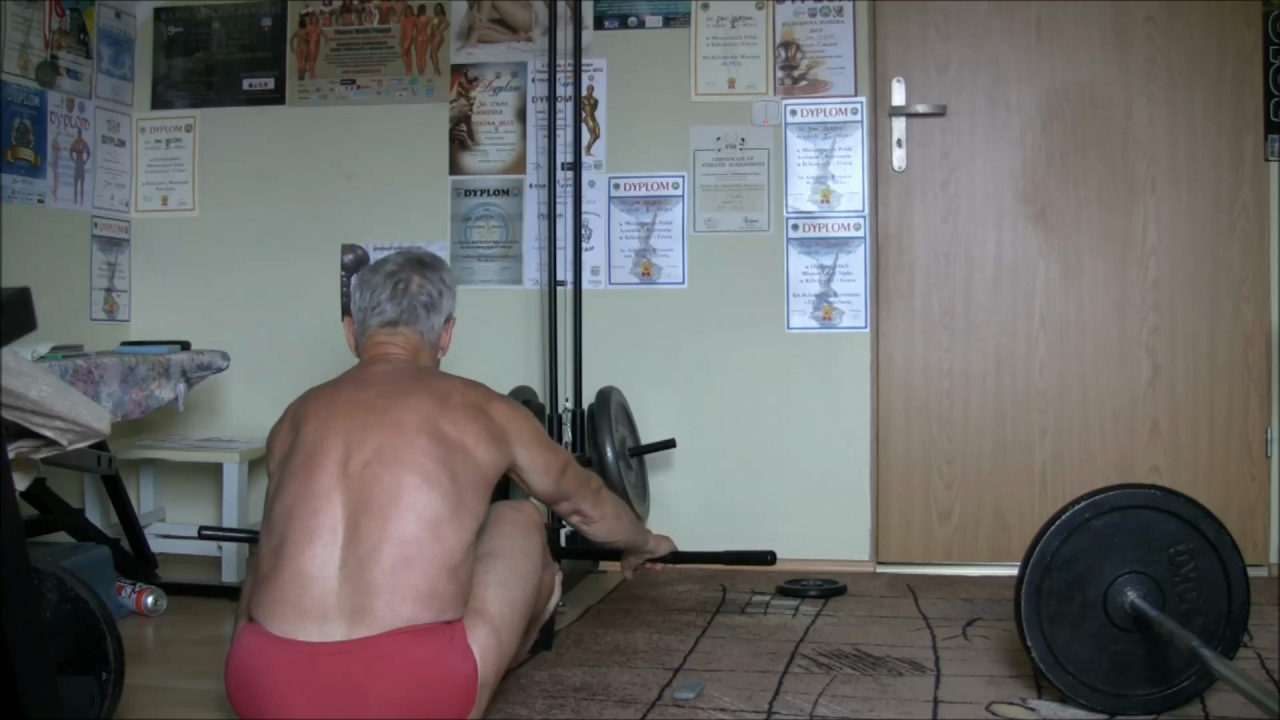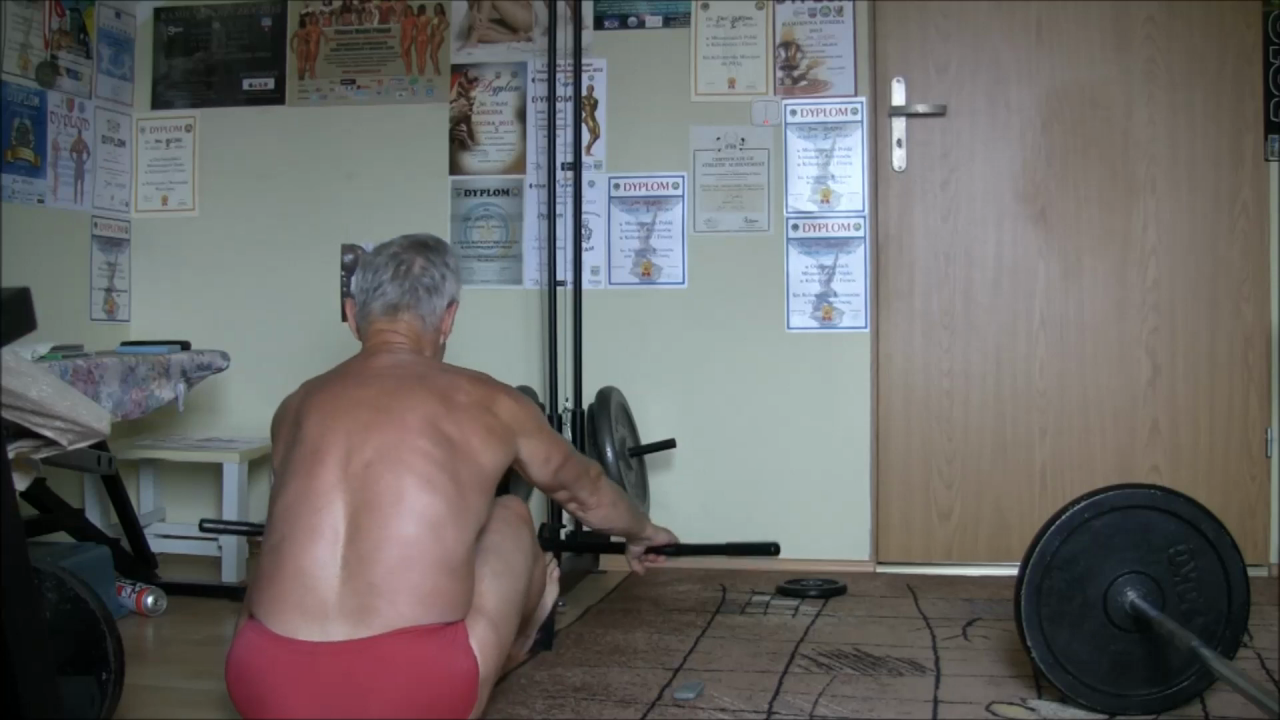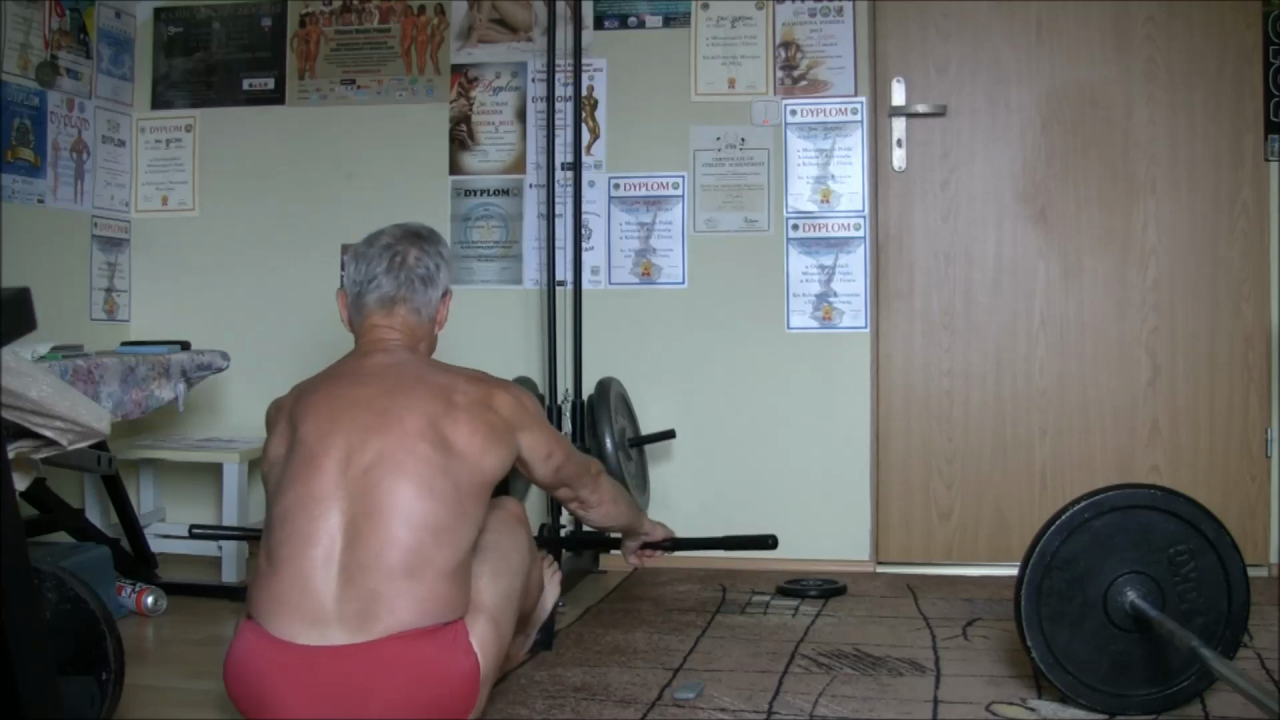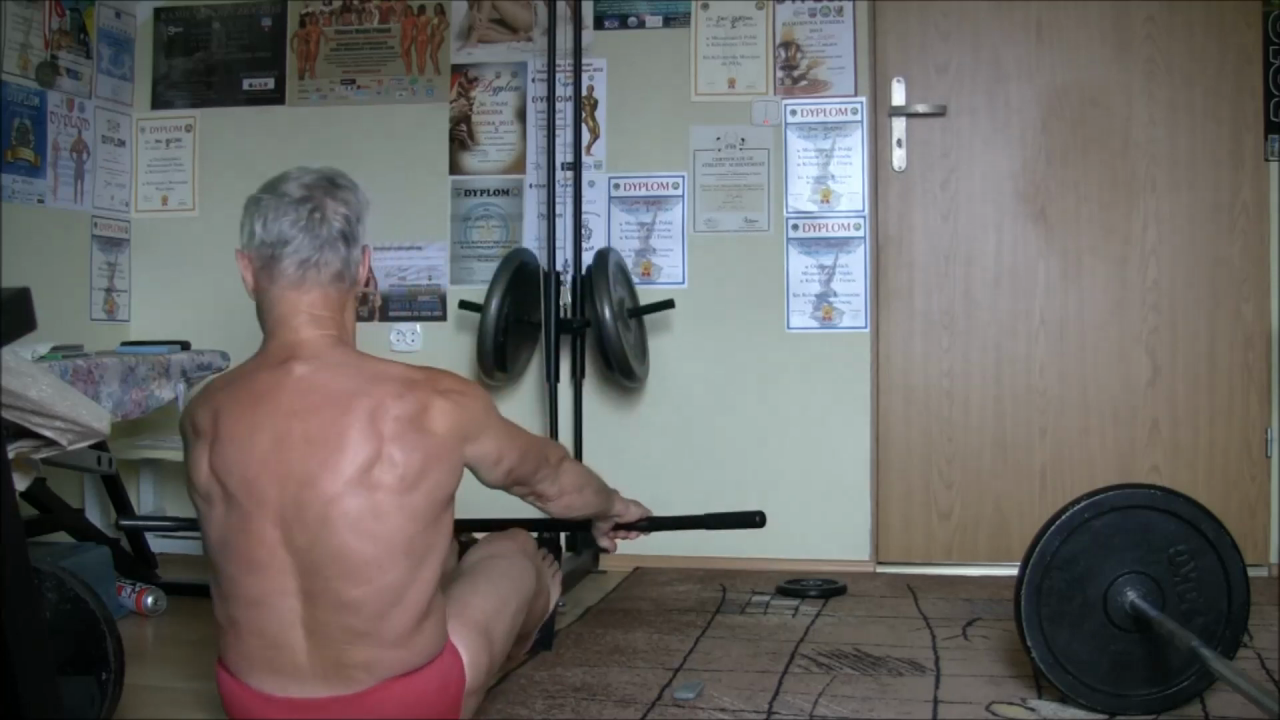
dt=0.7s
person 1, frame 1
left shoulder: (296, 415)
right shoulder: (485, 410)
right elbow: (588, 504)
right wrist: (644, 544)
right knee: (520, 519)
right ankle: (510, 648)
person 1, frame 2
left shoulder: (297, 407)
right shoulder: (490, 403)
right elbow: (585, 491)
right wrist: (641, 532)
right knee: (510, 517)
right ankle: (513, 644)
person 1, frame 3
left shoulder: (288, 408)
right shoulder: (491, 402)
right elbow: (586, 488)
right wrist: (640, 527)
right knee: (507, 518)
right ankle: (516, 641)
person 1, frame 4
left shoulder: (204, 416)
right shoulder: (434, 404)
right elbow: (547, 476)
right wrist: (611, 507)
right knee: (514, 551)
right ankle: (516, 639)
